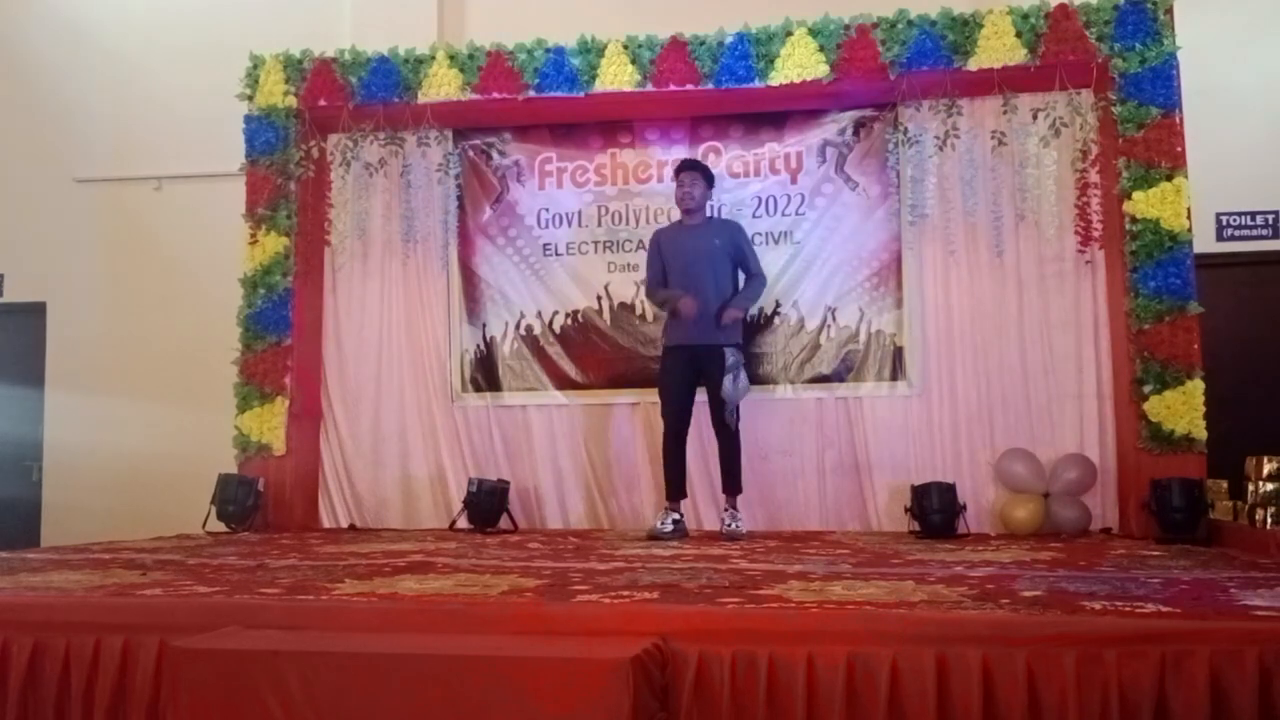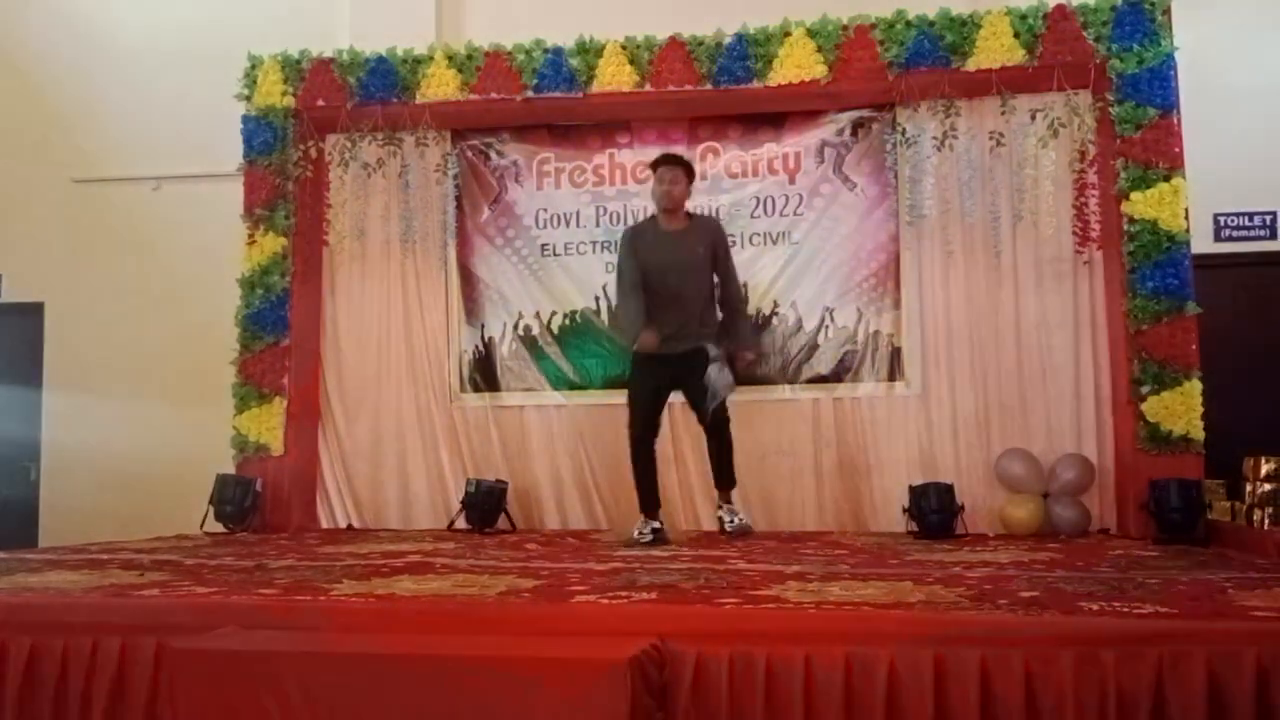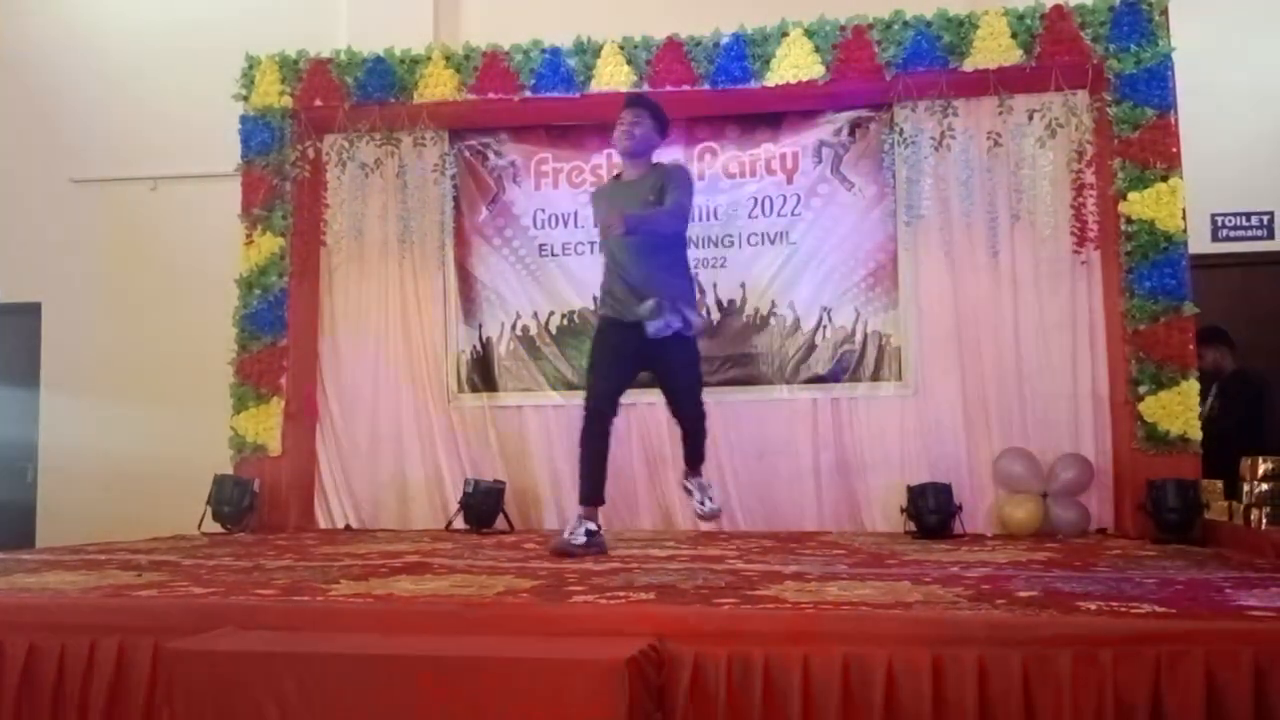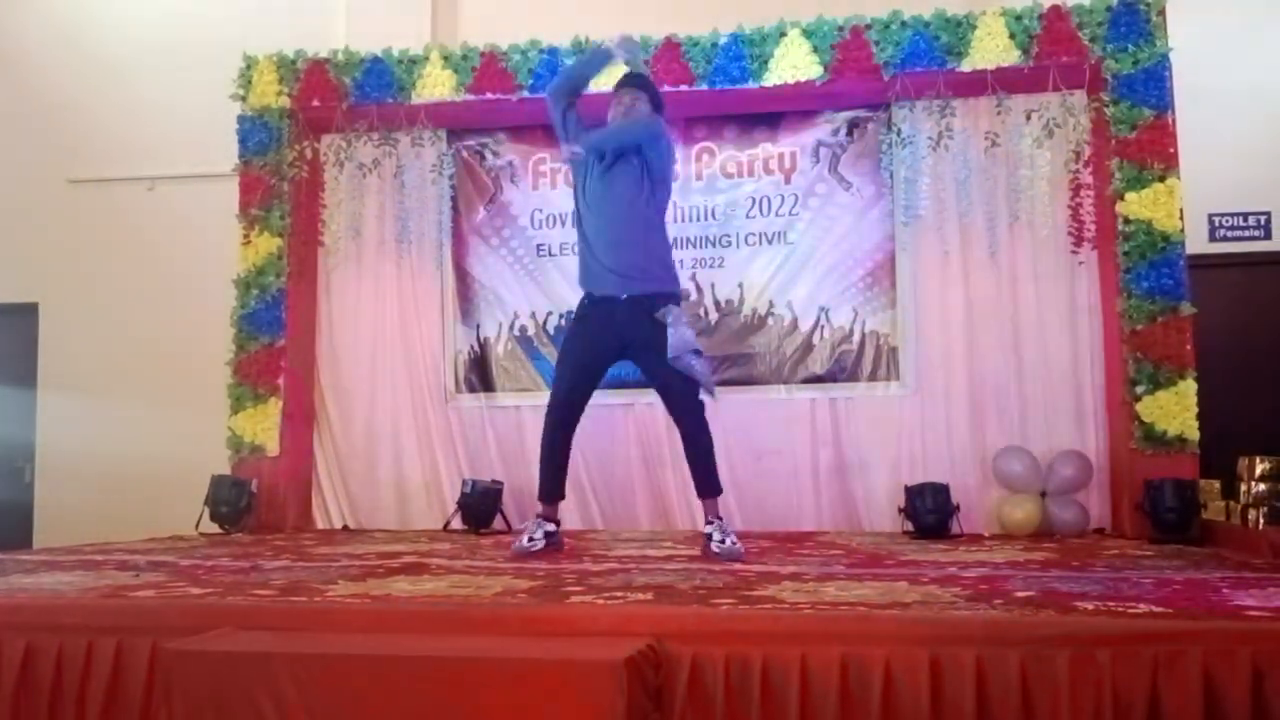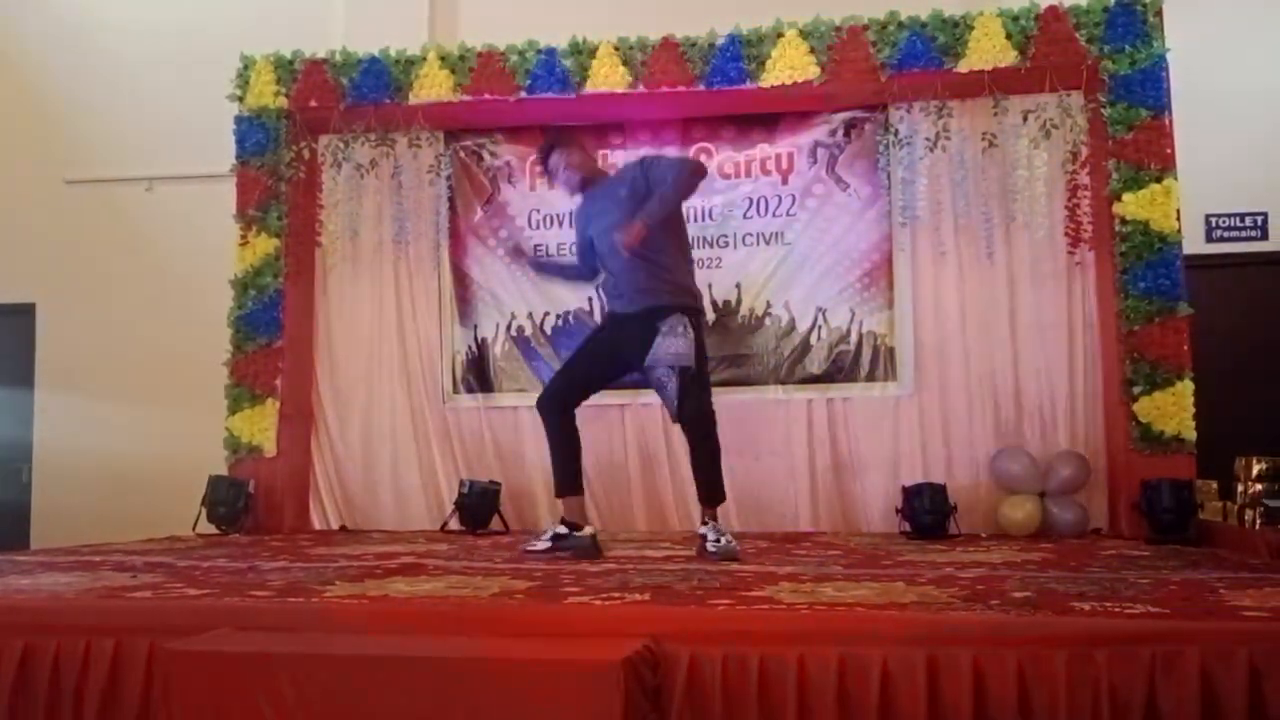
dt=1s
person 1, frame 1
left shoulder: (730, 231)
right shoulder: (662, 239)
left elbow: (756, 277)
right elbow: (653, 288)
left wrist: (738, 306)
right wrist: (676, 299)
left hip: (722, 344)
right hip: (678, 344)
left knee: (725, 423)
right knee: (674, 426)
left ankle: (731, 508)
right ankle: (672, 512)
person 1, frame 2
left shoulder: (710, 230)
right shoulder: (636, 236)
left elbow: (730, 286)
right elbow: (627, 289)
left wrist: (742, 341)
right wrist: (638, 330)
left hip: (698, 349)
right hip: (651, 353)
left knee: (716, 422)
right knee: (640, 434)
left ankle: (727, 505)
right ankle: (651, 521)
person 1, frame 3
left shoulder: (674, 177)
right shoulder: (601, 195)
left elbow: (673, 221)
left wrist: (628, 222)
left hip: (671, 319)
right hip: (617, 320)
left knee: (690, 412)
right knee: (597, 411)
left ankle: (694, 475)
right ankle: (588, 522)
person 1, frame 4
left shoulder: (653, 154)
right shoulder: (586, 152)
left elbow: (651, 129)
right elbow: (560, 93)
left wrist: (592, 141)
right wrist: (607, 55)
left hip: (653, 305)
right hip: (598, 307)
left knee: (688, 411)
right knee: (561, 410)
left ankle: (715, 524)
right ankle: (546, 519)
person 1, frame 5
left shoulder: (643, 173)
right shoulder: (585, 215)
left elbow: (691, 168)
right elbow: (581, 272)
left wrist: (644, 221)
right wrist: (534, 262)
left hip: (668, 317)
right hip: (618, 323)
left knee: (696, 417)
right knee: (555, 402)
left ankle: (711, 524)
right ankle: (575, 524)
